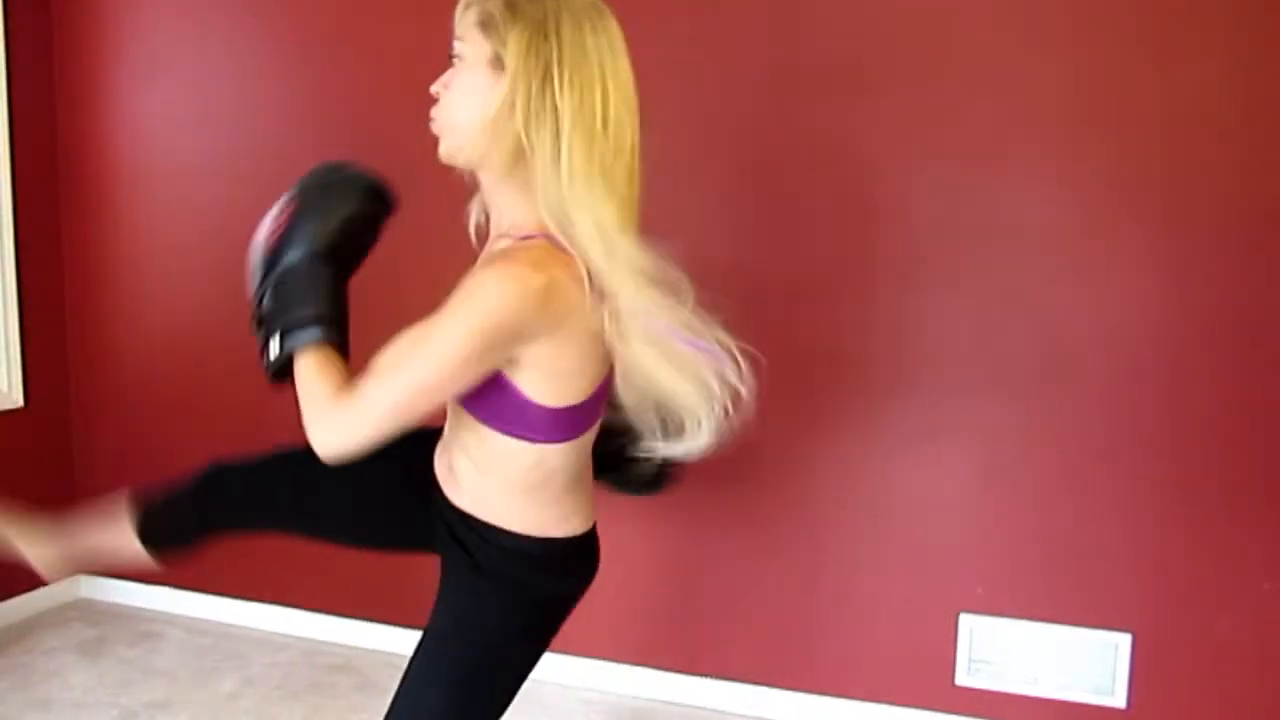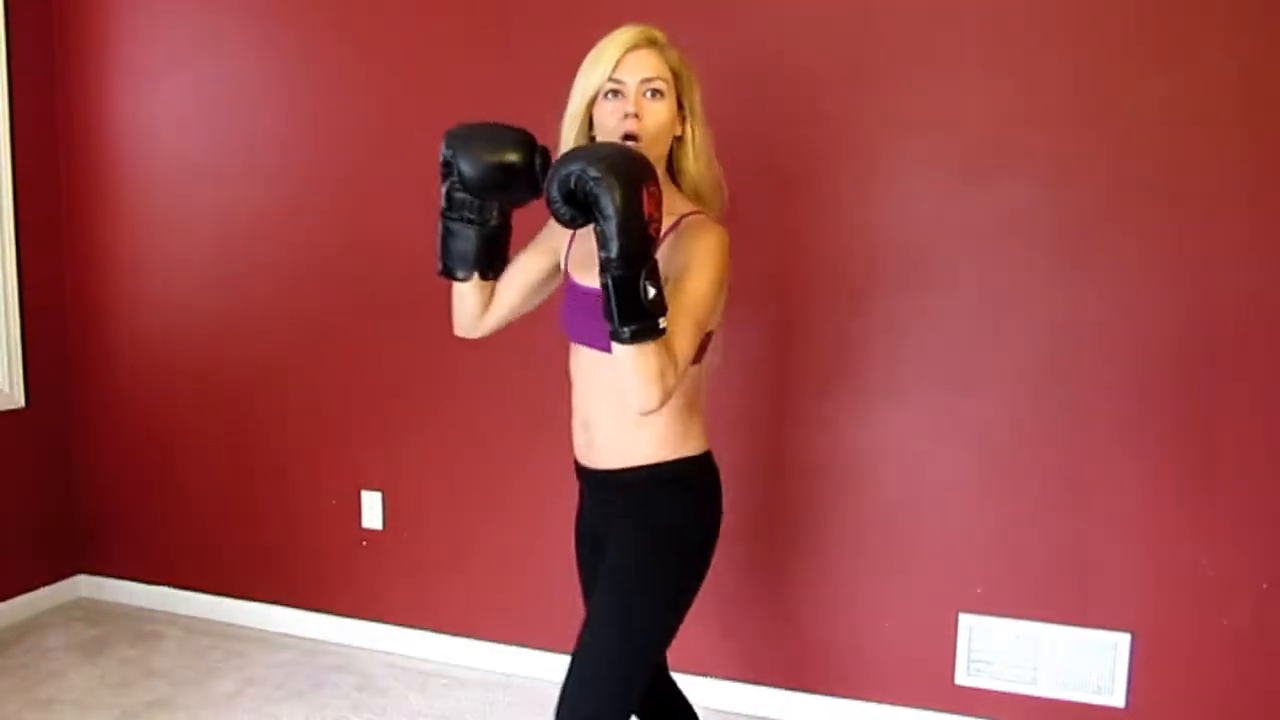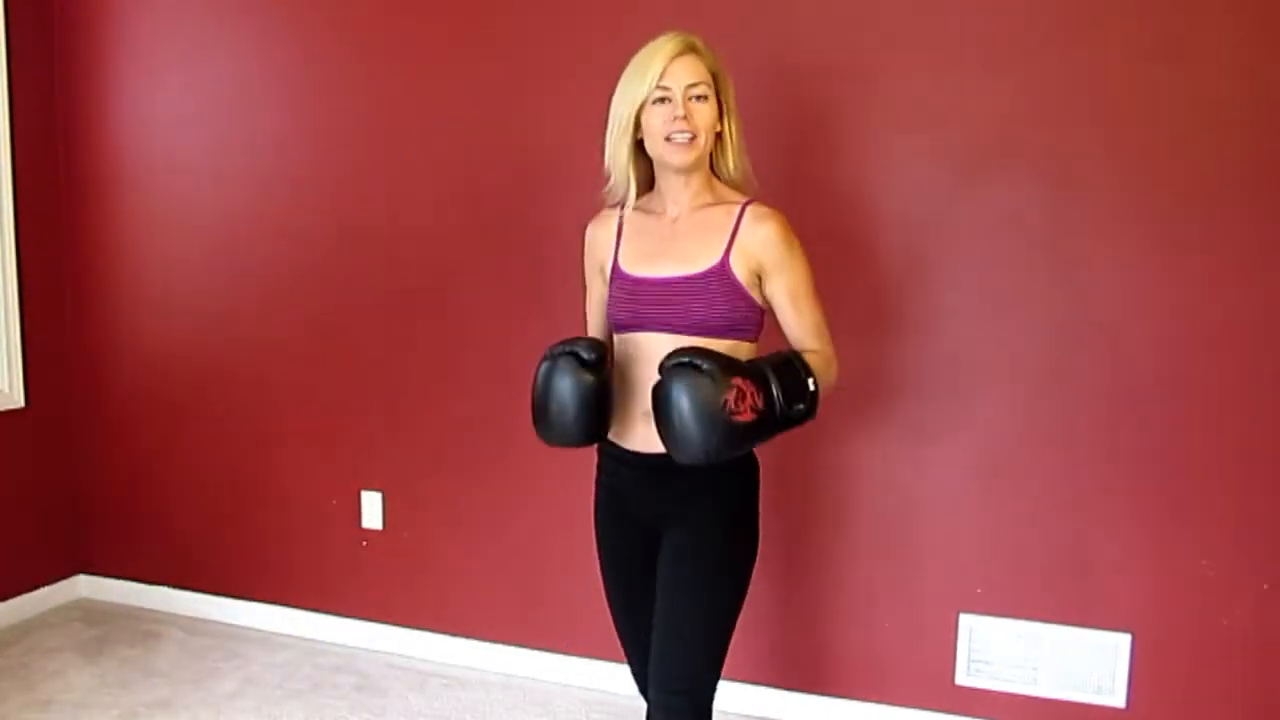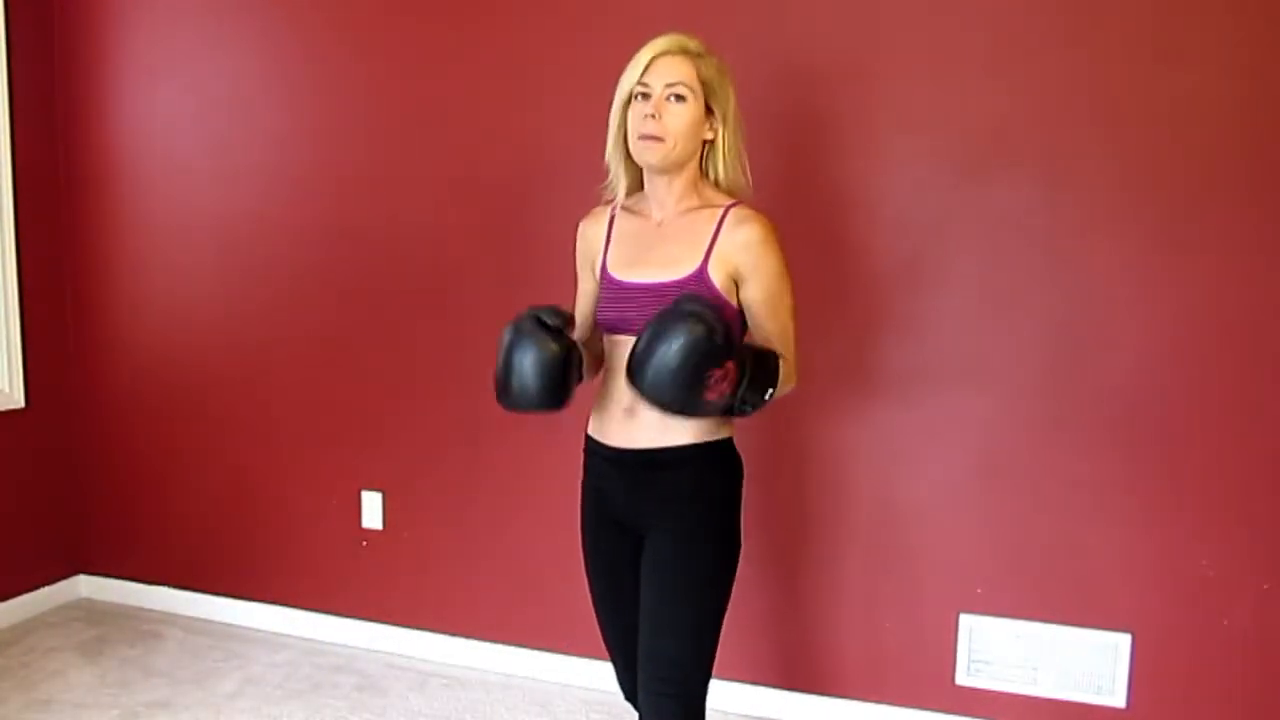
dt=0.7s
person 1, frame 1
left shoulder: (529, 283)
right shoulder: (521, 225)
left elbow: (337, 429)
left hip: (513, 558)
right hip: (447, 488)
right knee: (229, 489)
right ankle: (66, 546)
person 1, frame 2
left shoulder: (698, 238)
right shoulder: (573, 225)
left elbow: (649, 389)
right elbow: (472, 319)
left wrist: (627, 255)
right wrist: (474, 208)
left hip: (668, 499)
right hip: (600, 494)
person 1, frame 3
left shoulder: (758, 230)
right shoulder: (606, 231)
left elbow: (820, 360)
left wrist: (758, 392)
right wrist: (576, 373)
left hip: (713, 488)
right hip: (622, 481)
person 1, frame 4
left shoulder: (743, 234)
right shoulder: (598, 228)
left elbow: (775, 374)
left wrist: (730, 370)
right wrist: (549, 353)
left hip: (694, 483)
right hip: (608, 478)
